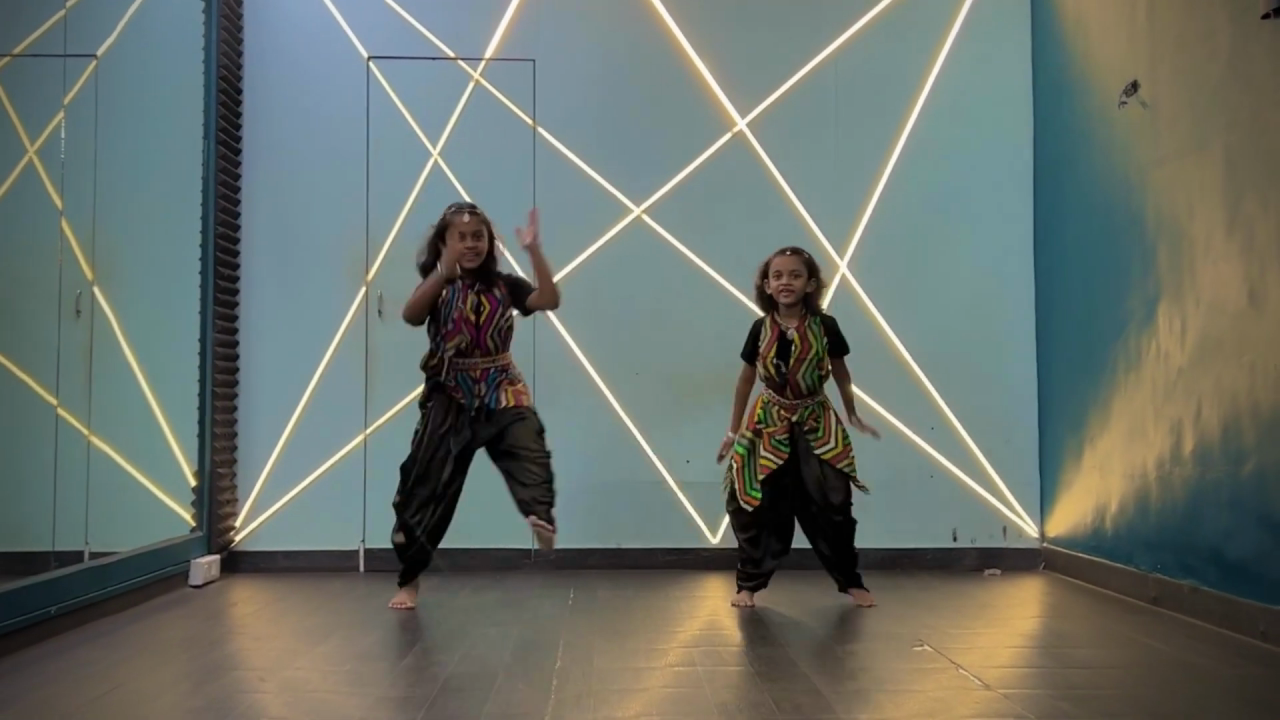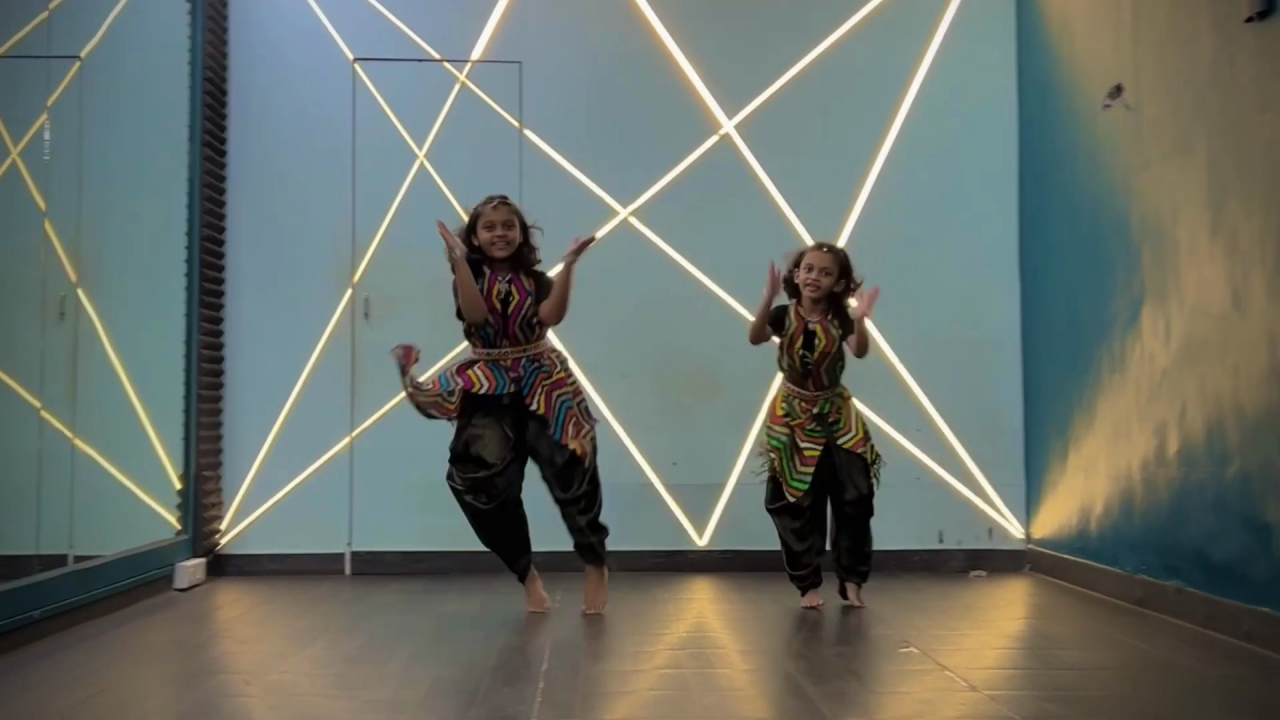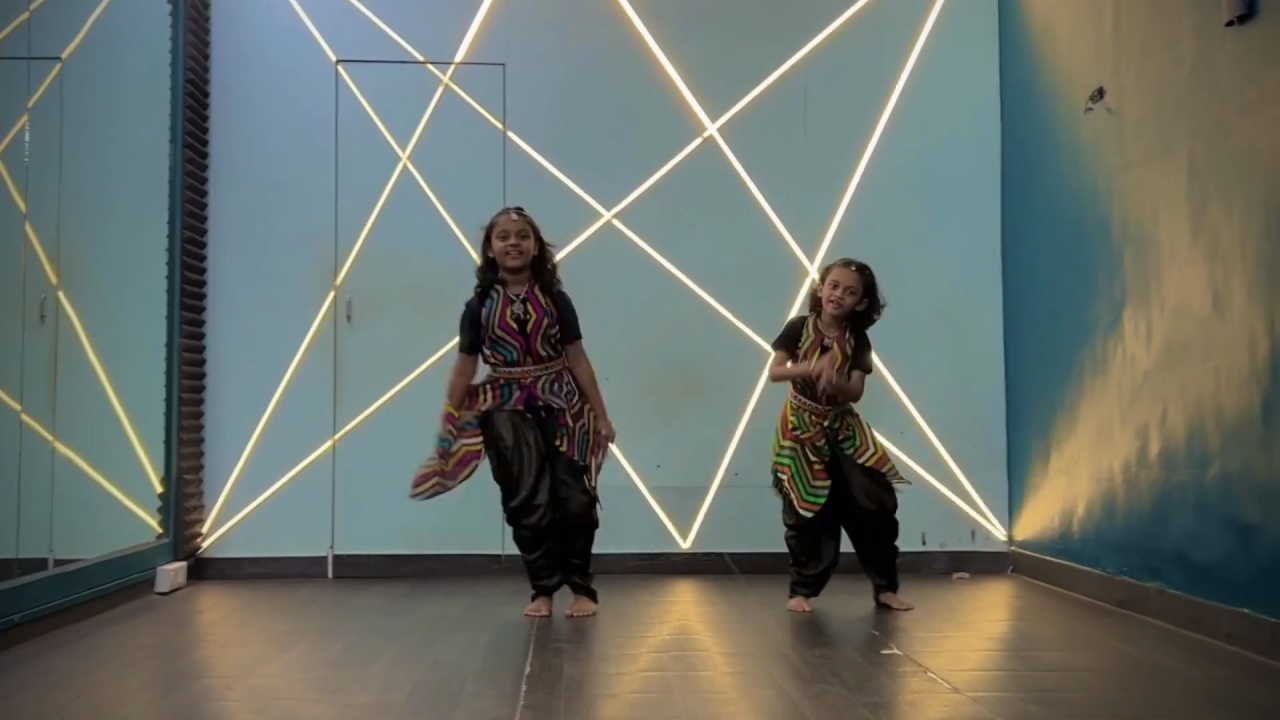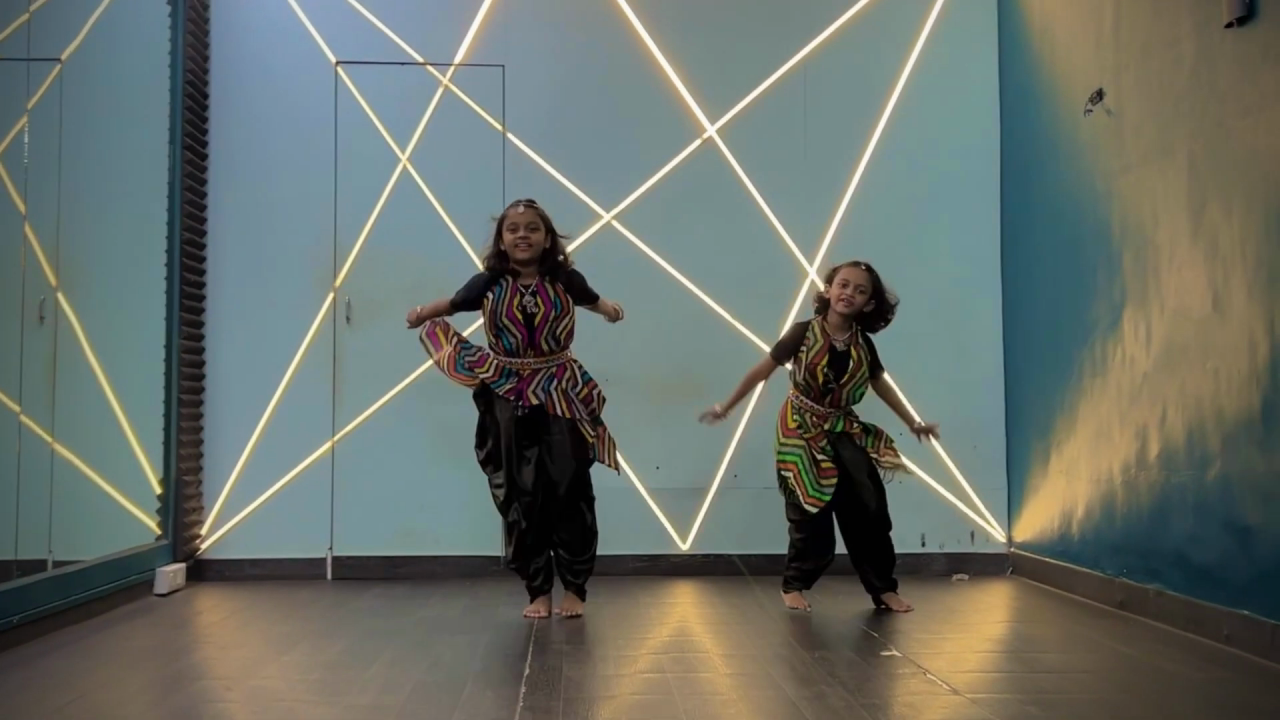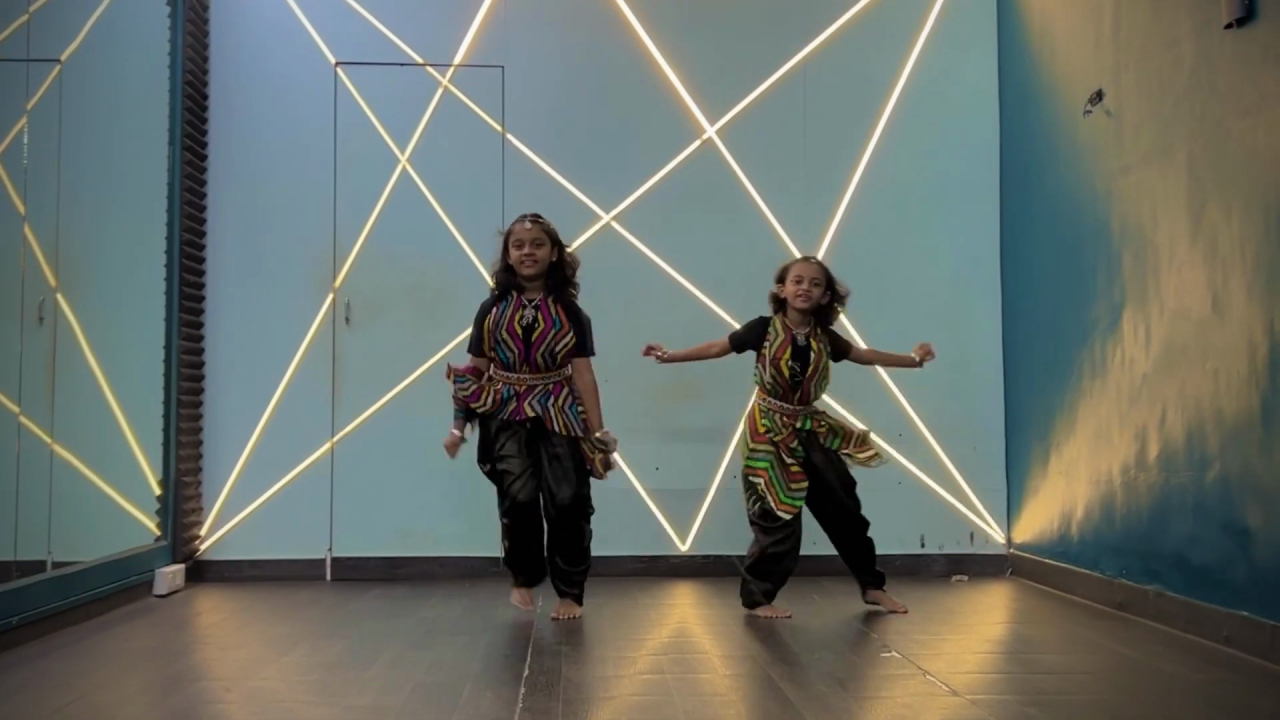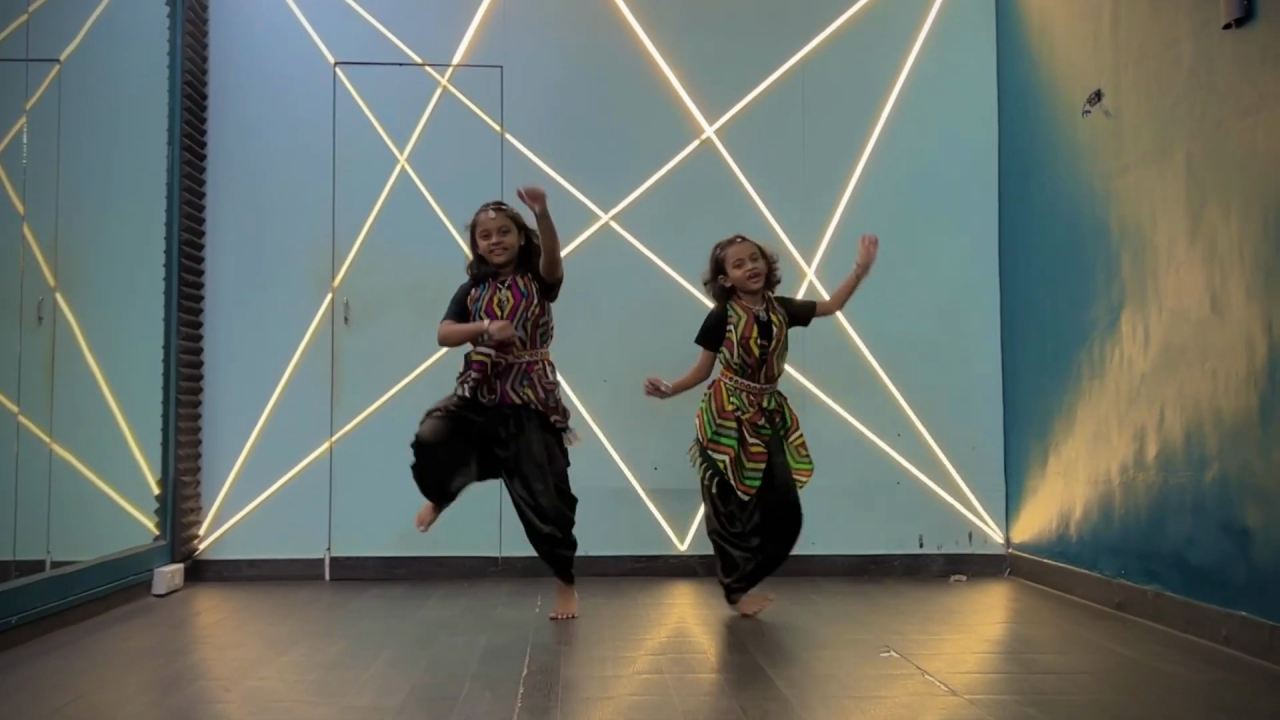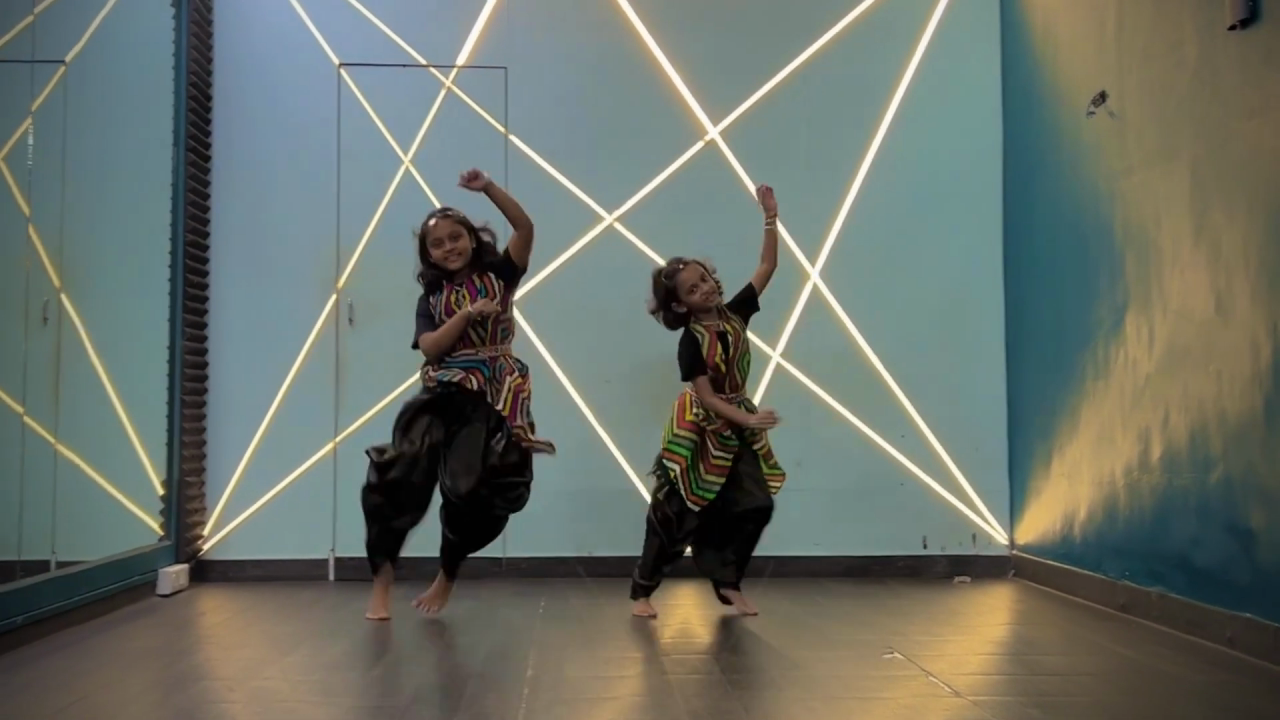
dt=0.2s
person 1, frame 1
left shoulder: (503, 285)
right shoulder: (436, 290)
left elbow: (549, 301)
right elbow: (414, 313)
left wrist: (535, 252)
right wrist: (443, 270)
left hip: (502, 394)
right hip: (449, 399)
left knee: (527, 450)
right knee: (429, 490)
left ankle: (541, 521)
right ankle: (408, 582)
person 1, frame 2
left shoulder: (535, 279)
right shoulder: (470, 278)
left elbow: (549, 314)
right elbow: (475, 315)
left wrist: (568, 266)
right wrist: (458, 261)
left hip: (542, 382)
right hip: (491, 388)
left knee: (568, 472)
right knee: (484, 478)
left ankle: (594, 564)
right ankle: (526, 574)
person 1, frame 3
left shoulder: (554, 297)
right shoulder: (481, 302)
left elbow: (577, 356)
right elbow: (463, 366)
left wrist: (600, 414)
right wrist: (453, 424)
left hip: (559, 403)
right hip: (508, 407)
left knee: (573, 500)
right knee: (528, 502)
left ankle: (582, 589)
right ankle: (542, 590)
person 1, frame 4
left shoulder: (568, 282)
right shoulder: (487, 285)
left elbow: (591, 299)
right elbow: (452, 304)
left wrist: (607, 308)
right wrist: (423, 315)
left hip: (560, 397)
right hip: (506, 400)
left knee: (567, 492)
right knee: (519, 496)
left ankle: (573, 588)
right ankle: (538, 590)
person 1, frame 5
left shoulder: (566, 306)
right shoulder: (493, 307)
left elbow: (582, 369)
right elbow: (472, 368)
left wrist: (598, 428)
right wrist: (457, 424)
left hip: (557, 413)
right hip: (505, 415)
left knee: (567, 503)
right knee: (520, 497)
left ankle: (569, 593)
right ankle: (524, 578)
person 1, frame 6
left shoulder: (538, 281)
right shoulder: (471, 292)
left elbow: (552, 253)
right elbow: (444, 334)
left wrist: (540, 210)
right wrist: (484, 327)
left hip: (531, 396)
right hip: (479, 391)
left knee: (543, 492)
right knee: (432, 439)
left ankle: (565, 583)
right ankle: (438, 495)
person 1, frame 7
left shoulder: (497, 277)
right shoulder: (431, 297)
left elbow: (525, 228)
right elbow: (429, 348)
left wrist: (490, 188)
right wrist: (466, 313)
left hip: (490, 394)
right hip: (441, 390)
left knee: (466, 485)
right knee: (395, 470)
left ankle: (448, 573)
right ankle: (383, 571)
person 2, frame 1
left shoulder: (824, 327)
right shoulder: (761, 328)
left elbow: (841, 374)
right elbow: (744, 379)
left wrist: (854, 418)
right wrist: (733, 432)
left hip: (815, 424)
right hip: (769, 423)
left knee: (830, 508)
right knee: (757, 507)
left ankle: (850, 581)
right ankle: (749, 584)
person 2, frame 2
left shoulder: (840, 317)
right shoulder: (785, 314)
left elbow: (861, 351)
right elbow: (755, 337)
left wrist: (860, 319)
right wrist: (770, 295)
left hip: (835, 413)
right hip: (793, 413)
left knee: (854, 495)
right knee: (797, 502)
left ankle: (851, 579)
right ankle: (808, 584)
person 2, frame 3
left shoulder: (857, 340)
right shoulder: (799, 328)
left elbow: (853, 390)
right elbow: (777, 370)
left wrist: (838, 379)
right wrist: (811, 366)
left hip: (844, 429)
right hip: (801, 429)
left knee: (876, 508)
right knee: (808, 514)
left ankle: (885, 587)
right ankle: (802, 590)
person 2, frame 4
left shoulder: (863, 344)
right shoulder: (804, 333)
left elbow: (880, 384)
right elbow: (763, 369)
left wrist: (912, 423)
right wrist: (726, 406)
left hip: (845, 429)
right hip: (802, 428)
left knee: (870, 511)
right knee: (812, 513)
left ankle: (884, 588)
right ankle: (795, 584)
person 2, frame 5
left shoulder: (824, 335)
right shoulder: (762, 329)
left elbow: (863, 355)
right elbow: (719, 347)
left wrist: (911, 360)
right wrist: (671, 356)
left hip: (811, 428)
right hip: (768, 430)
left knee: (844, 510)
right knee: (778, 516)
left ankle: (873, 586)
right ankle: (758, 596)
person 2, frame 6
left shoulder: (779, 308)
right shoulder: (722, 318)
left elbow: (832, 305)
right elbow: (703, 370)
left wrist: (862, 267)
right wrist: (668, 389)
left hip: (769, 410)
right hip: (731, 412)
left knee: (782, 508)
right knee: (738, 506)
left ankle: (748, 583)
right ankle: (738, 587)
person 2, frame 7
left shoulder: (735, 312)
right shoulder: (689, 342)
left elbow: (768, 265)
right elbow: (707, 396)
left wrist: (770, 217)
right wrist: (748, 416)
left hip: (735, 426)
right hip: (699, 428)
left knee: (755, 505)
right knee: (676, 510)
left ankle: (729, 585)
right ankle: (642, 590)
